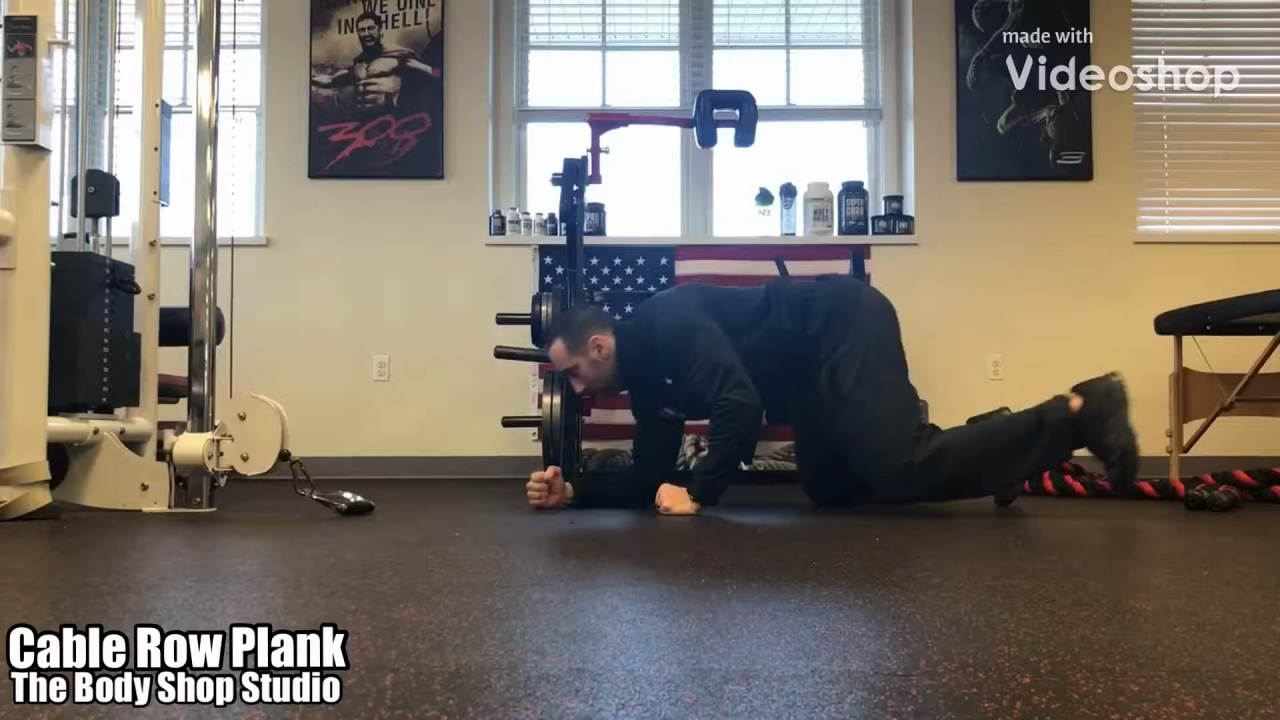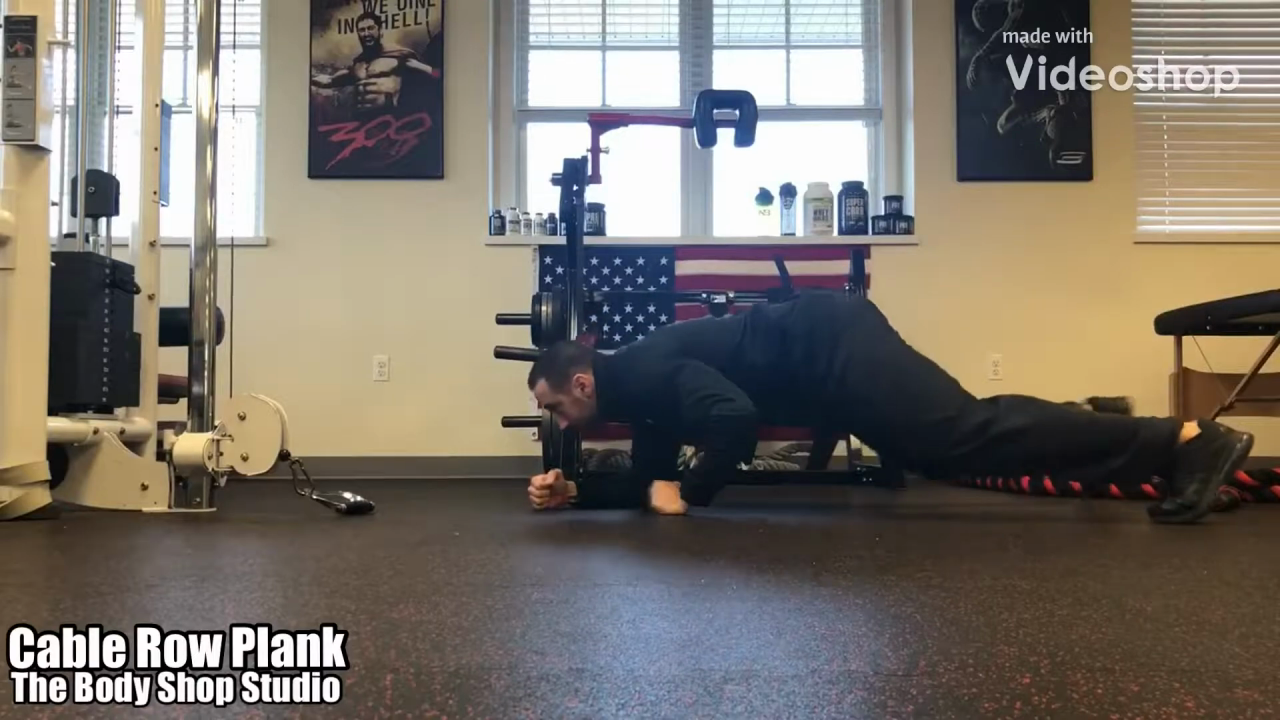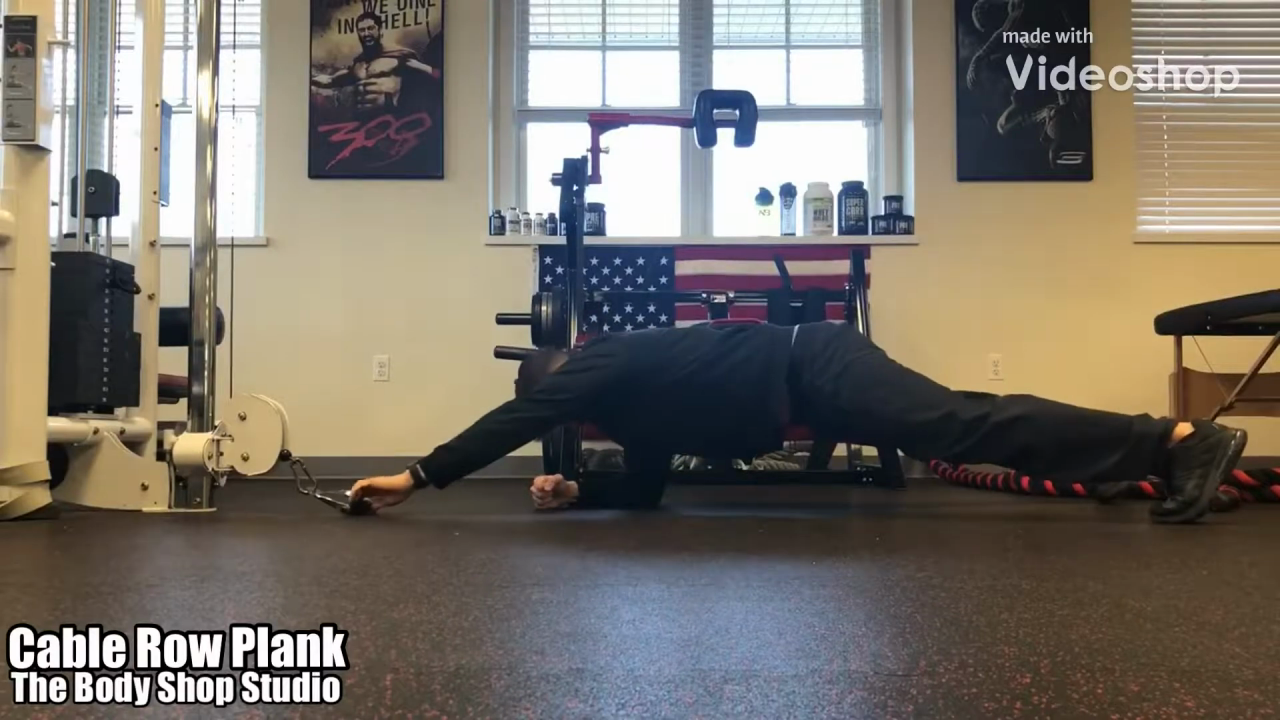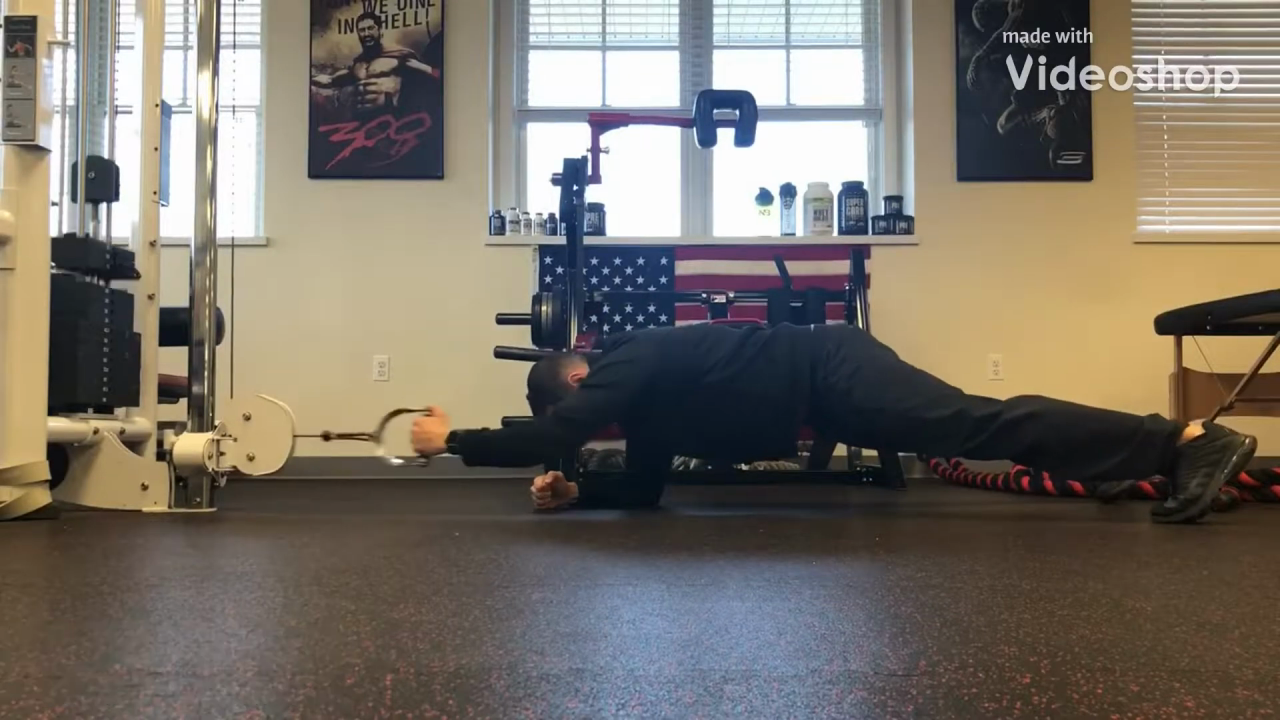
dt=0.7s
person 1, frame 1
left shoulder: (670, 322)
right shoulder: (645, 378)
left elbow: (742, 405)
right elbow: (650, 478)
left wrist: (699, 496)
right wrist: (574, 491)
left hip: (844, 322)
right hip: (816, 366)
left knee: (900, 471)
right knee: (832, 488)
left ankle: (1080, 411)
right ankle: (990, 452)
person 1, frame 2
left shoulder: (646, 370)
right shoulder: (640, 395)
left elbow: (737, 417)
right elbow: (649, 480)
left wrist: (688, 495)
right wrist: (574, 490)
left hip: (832, 341)
right hip: (827, 354)
left knee: (968, 432)
right knee: (943, 453)
left ankle: (1185, 441)
right ankle: (1093, 426)
person 1, frame 3
left shoulder: (602, 366)
right shoulder: (630, 400)
left elbow: (518, 418)
right elbow: (645, 488)
left wrist: (419, 475)
right wrist: (578, 490)
left hip: (812, 368)
right hip: (806, 380)
left knee: (963, 427)
right knee: (959, 430)
left ankle: (1179, 439)
right ankle: (1163, 447)
person 1, frame 4
left shoulder: (623, 366)
right shoulder: (641, 392)
left elbow: (554, 433)
right elbow: (645, 489)
left wrist: (452, 439)
right wrist: (576, 492)
left hip: (830, 372)
right hip: (823, 389)
left knee: (978, 425)
right knee: (971, 430)
left ankle: (1185, 441)
right ankle: (1157, 450)
